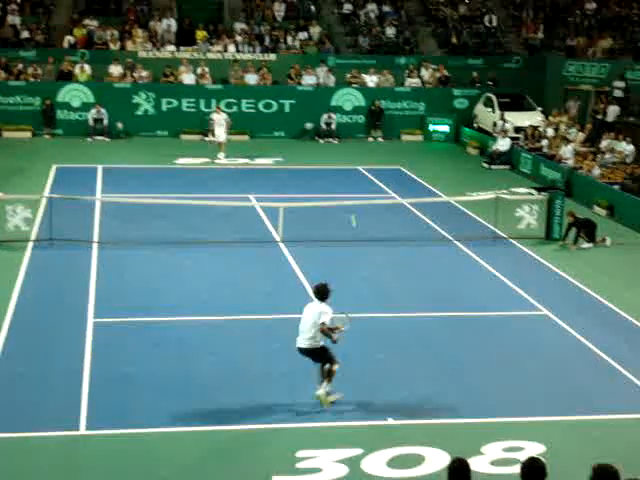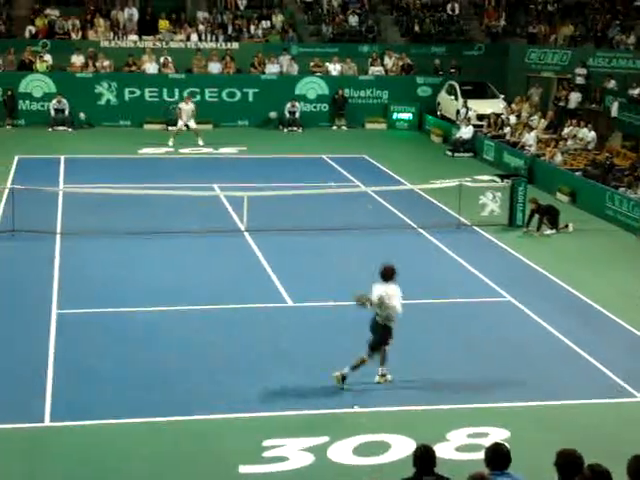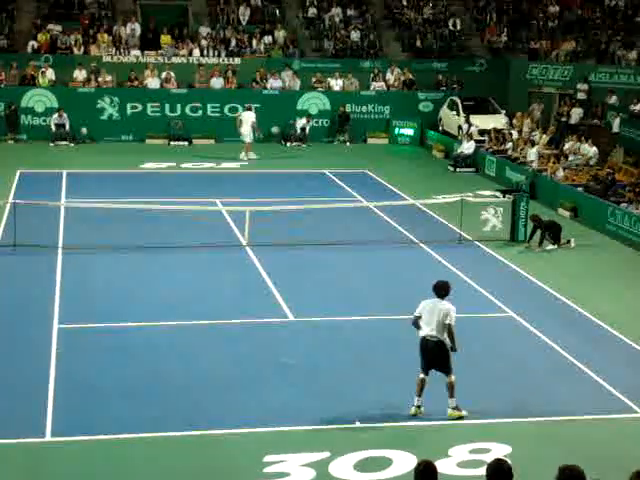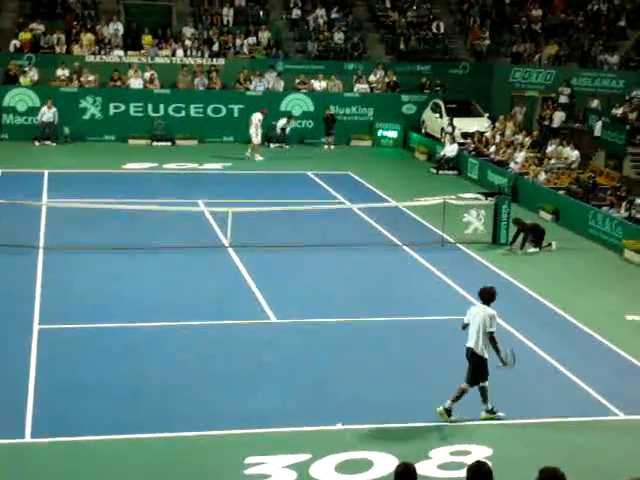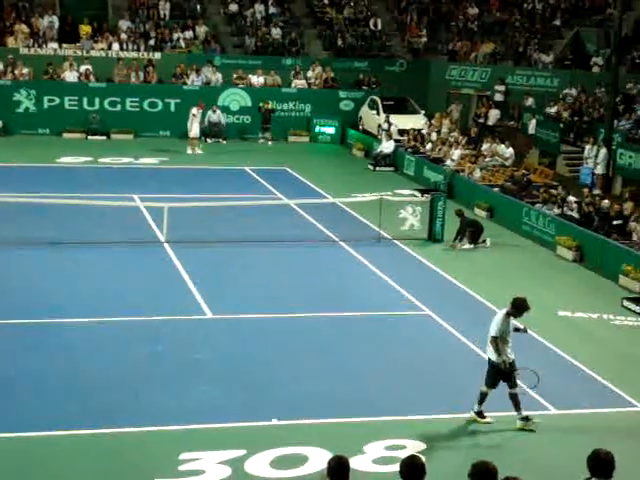
dt=1s
person 1, frame 1
left shoulder: (309, 306)
right shoulder: (326, 310)
right elbow: (323, 329)
left wrist: (330, 329)
right wrist: (333, 337)
left hip: (300, 344)
right hip: (312, 345)
left knee: (325, 362)
right knee: (333, 364)
left ankle: (324, 391)
right ankle: (322, 392)
person 1, frame 2
left shoulder: (379, 288)
right shoulder: (396, 289)
left elbow: (377, 302)
left wrist: (366, 301)
left hip: (378, 323)
right hip: (386, 327)
left knee: (384, 345)
right knee: (369, 355)
left ankle: (382, 374)
right ankle: (343, 374)
person 1, frame 3
left shoulder: (424, 303)
right shoulder: (449, 308)
left elbow: (414, 322)
right elbow: (449, 329)
right wrist: (454, 345)
left hip: (424, 341)
right hip: (438, 343)
left knee: (423, 373)
right knee: (449, 375)
left ankle: (416, 406)
right ankle: (453, 408)
person 1, frame 4
left shoulder: (473, 309)
right shoulder: (491, 314)
left elbow: (464, 327)
right elbow: (491, 337)
right wrist: (500, 355)
left hip: (470, 348)
right hip: (479, 351)
left knee: (483, 380)
right knee: (469, 383)
left ankle: (488, 409)
right ankle: (446, 407)
person 1, frame 5
left shoulder: (509, 316)
right shoulder: (500, 319)
right elbow: (493, 340)
left wrist: (520, 328)
right wrist: (501, 358)
left hip: (509, 357)
right hip: (497, 359)
left knee: (513, 387)
right knee: (489, 386)
left ankle: (521, 418)
right ankle: (477, 411)
